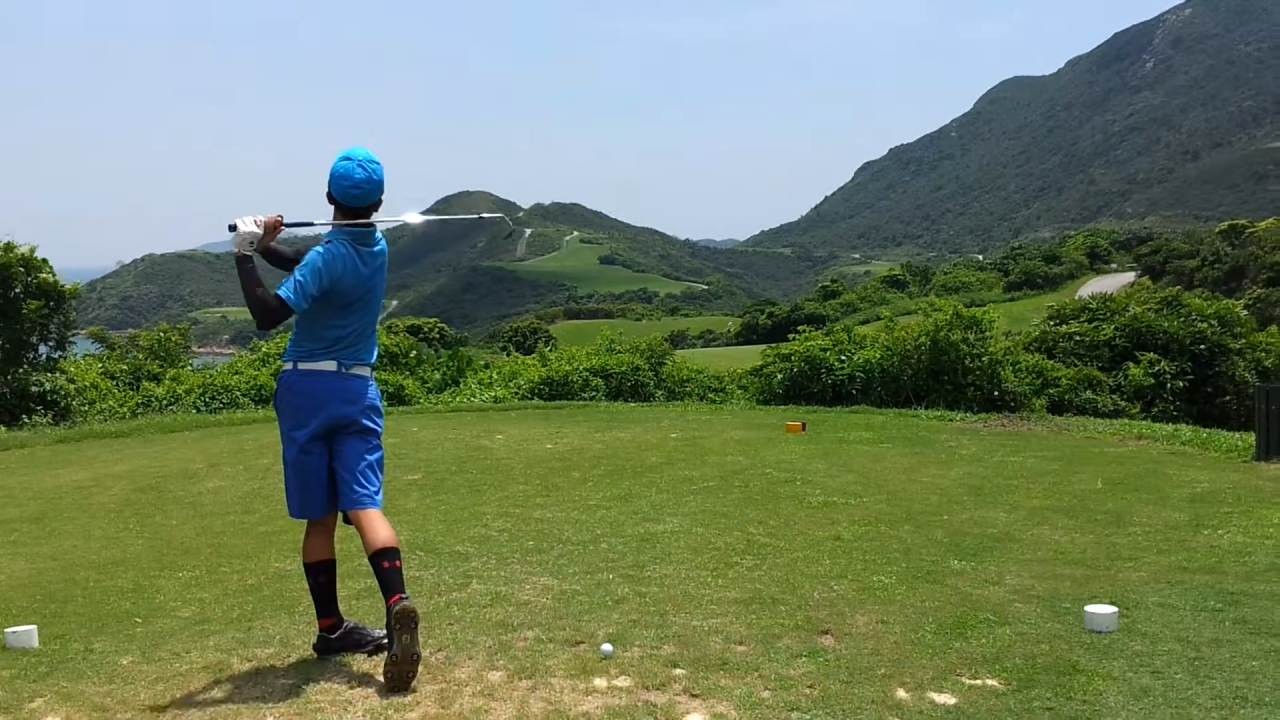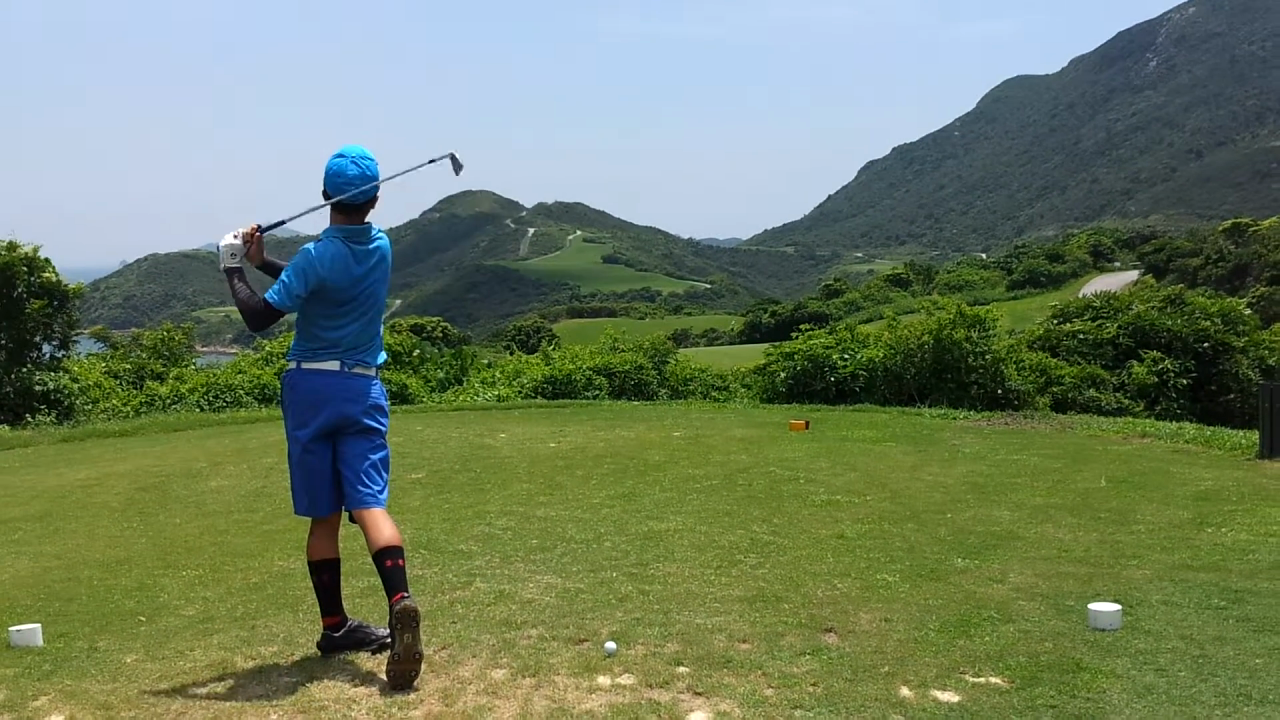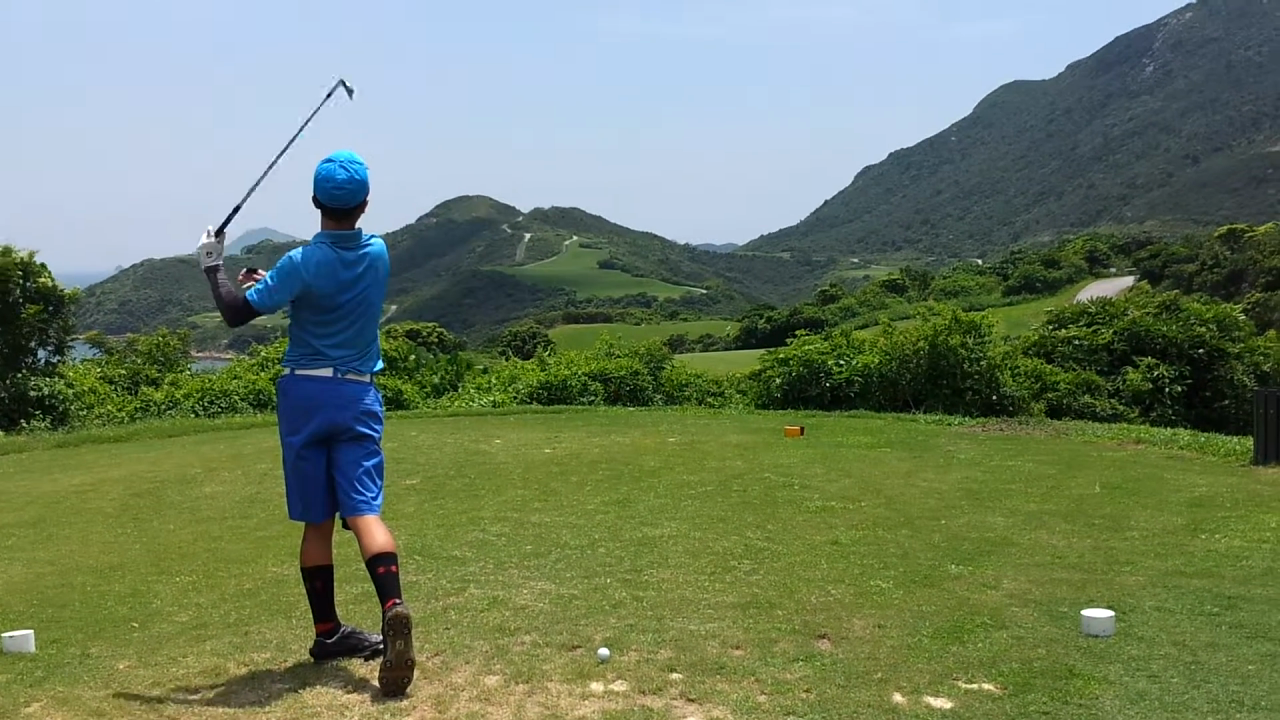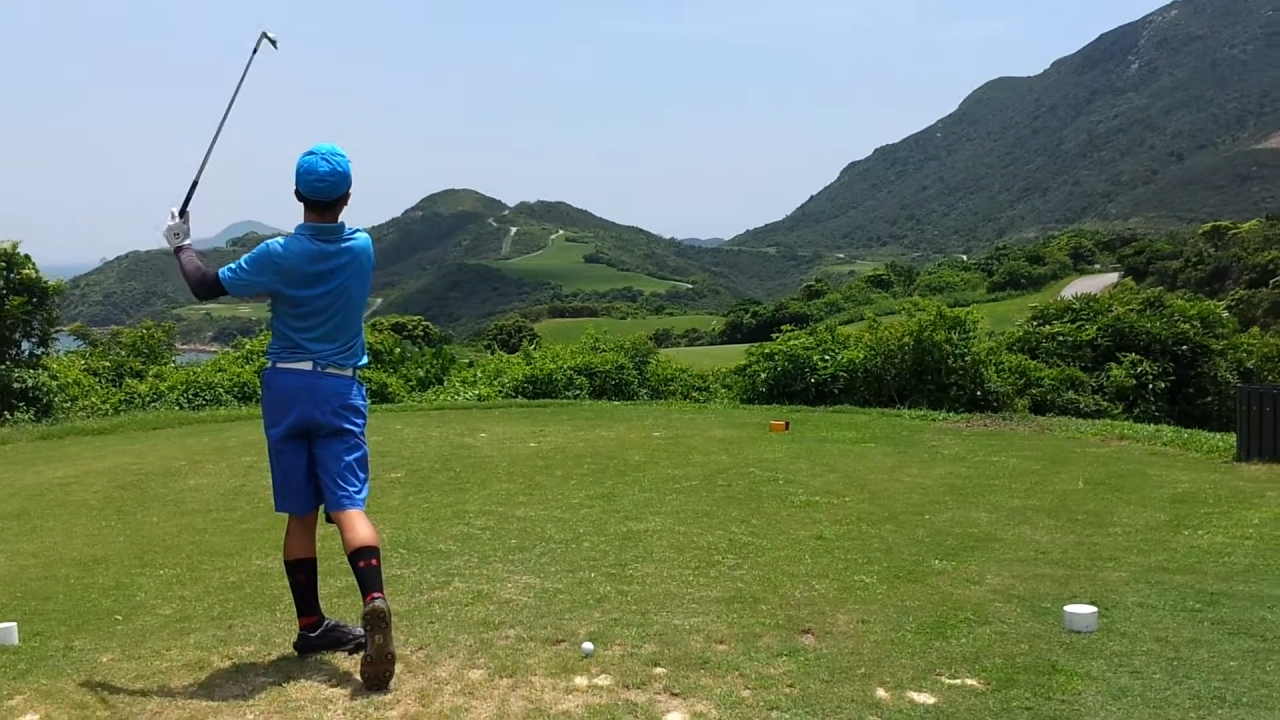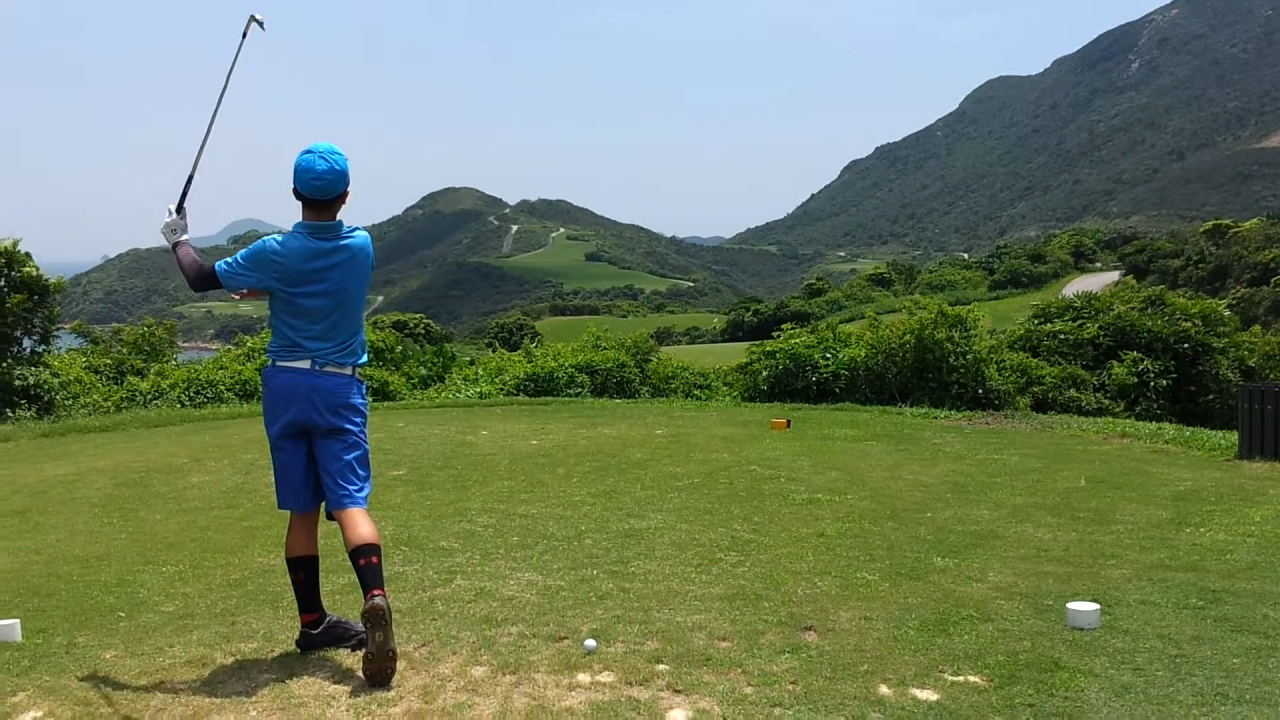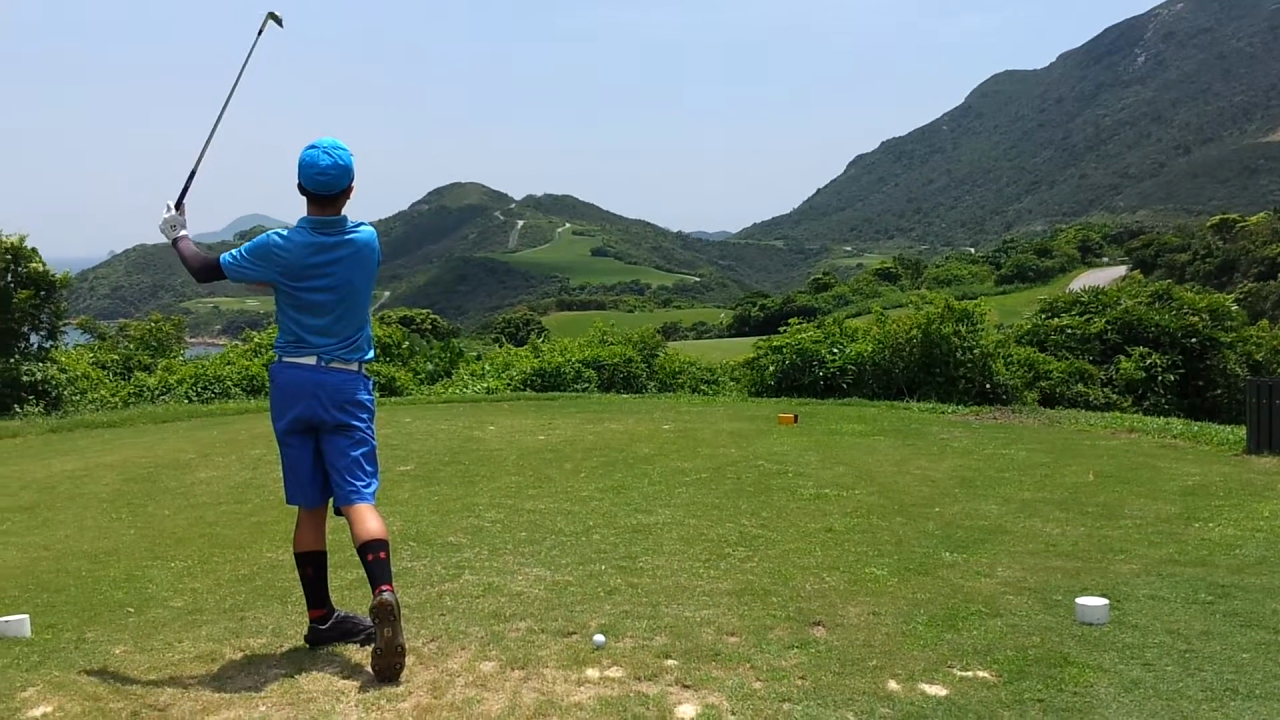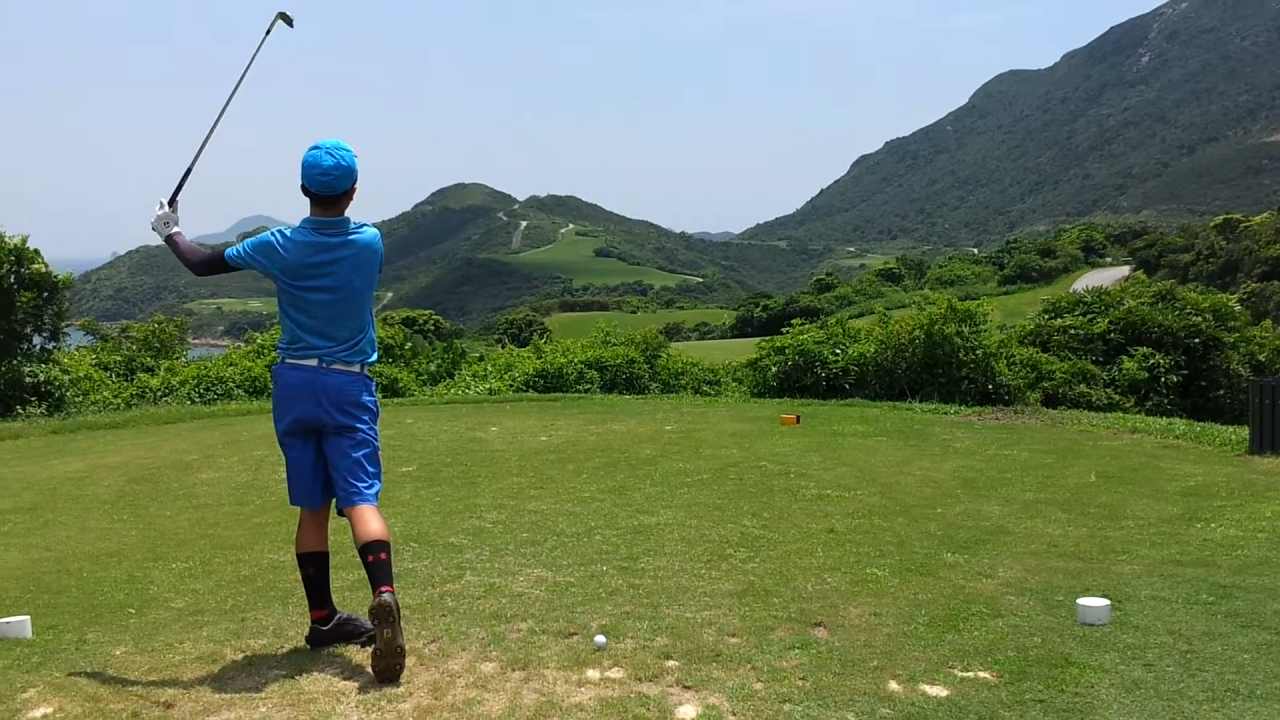
dt=0.2s
person 1, frame 1
left shoulder: (328, 256)
right shoulder: (378, 247)
left elbow: (267, 315)
left wrist: (244, 254)
right wrist: (269, 247)
left hip: (306, 388)
right hip: (357, 389)
left knee: (319, 515)
right knee: (364, 504)
left ankle: (331, 627)
right ankle: (398, 603)
person 1, frame 2
left shoulder: (314, 257)
right shoulder: (382, 247)
left elbow: (257, 318)
left wrist: (233, 266)
right wrist: (263, 260)
left hip: (310, 388)
right hip: (362, 388)
left knee: (323, 514)
right knee: (370, 503)
left ankle: (335, 625)
right ankle: (400, 601)
person 1, frame 3
left shoulder: (301, 263)
right shoulder: (378, 254)
left elbow: (234, 313)
left wrist: (213, 265)
right wrist: (271, 283)
left hip: (305, 394)
right hip: (357, 396)
left knee: (317, 519)
right knee: (364, 510)
left ankle: (328, 632)
right ankle: (393, 608)
person 1, frame 4
left shoulder: (278, 255)
right shoulder: (362, 248)
left elbow: (204, 287)
left wrist: (180, 244)
left hip: (286, 387)
right hip: (340, 390)
left knee: (300, 511)
right knee: (348, 504)
left ankle: (311, 625)
right ankle: (375, 601)
person 1, frame 5
left shoulder: (275, 253)
right shoulder: (362, 246)
left elbow: (201, 278)
left wrist: (178, 239)
left hip: (286, 386)
right hip: (340, 389)
left knee: (302, 509)
right knee: (350, 502)
left ankle: (313, 622)
right ankle: (375, 599)
person 1, frame 6
left shoulder: (280, 246)
right shoulder: (368, 241)
left elbow: (204, 270)
left wrist: (176, 234)
left hip: (292, 382)
right hip: (346, 384)
left knee: (310, 505)
right knee: (358, 498)
left ankle: (321, 617)
right ankle: (384, 595)
person 1, frame 7
left shoulder: (280, 246)
right shoulder: (371, 242)
left elbow: (201, 264)
left wrist: (170, 231)
left hip: (295, 384)
right hip: (349, 386)
left knee: (312, 505)
right knee: (361, 499)
left ankle: (323, 618)
right ankle: (384, 596)
